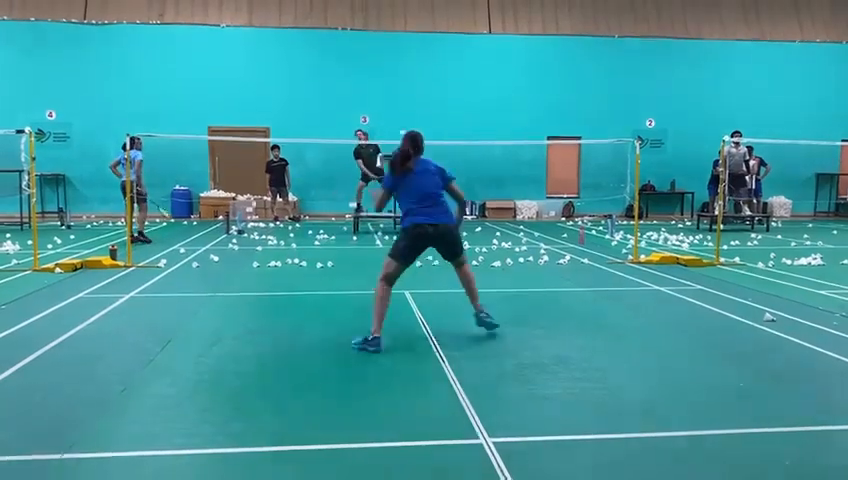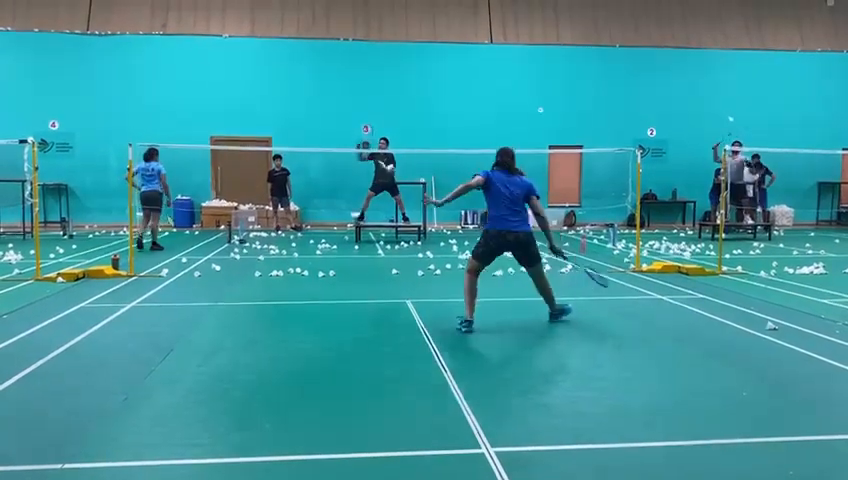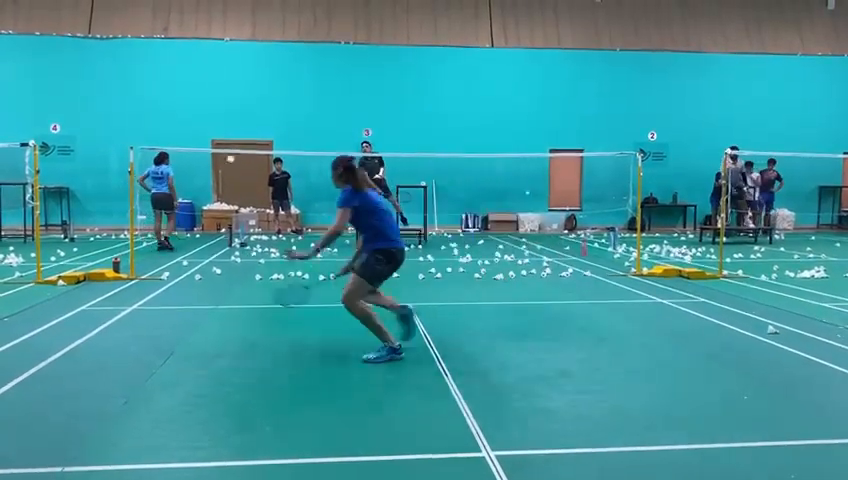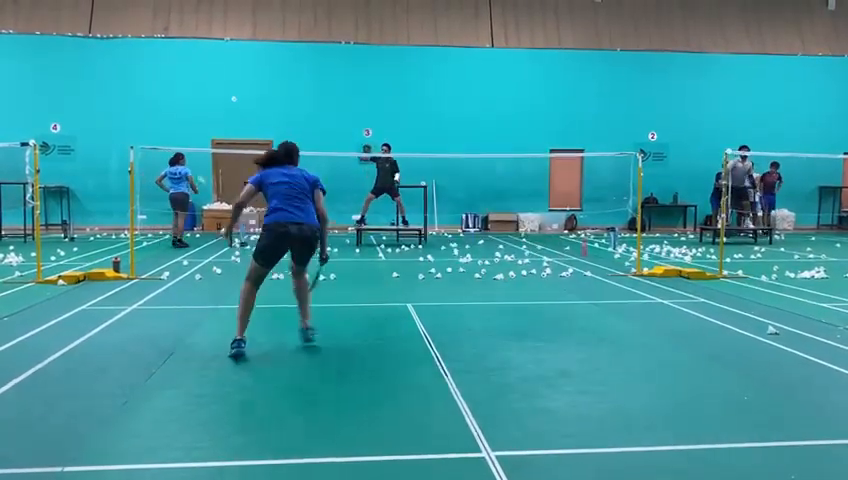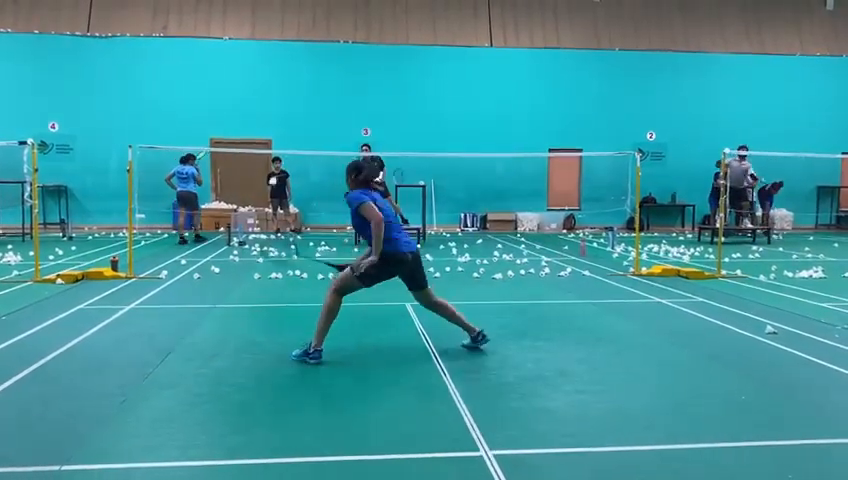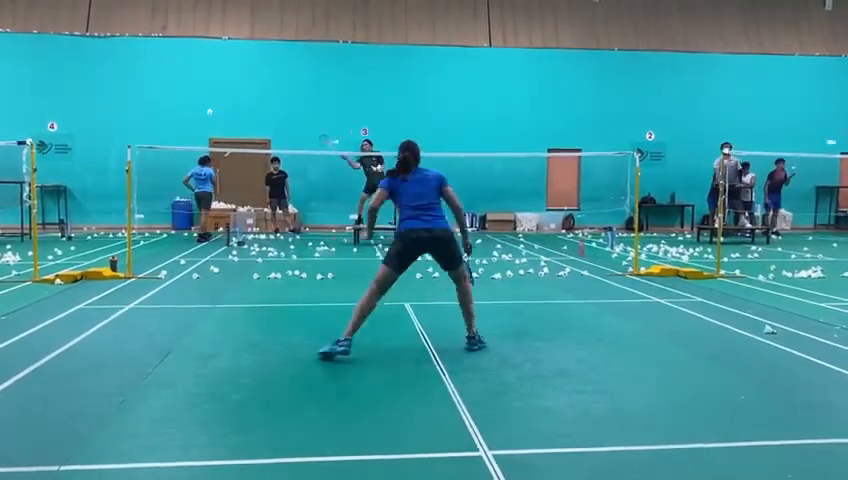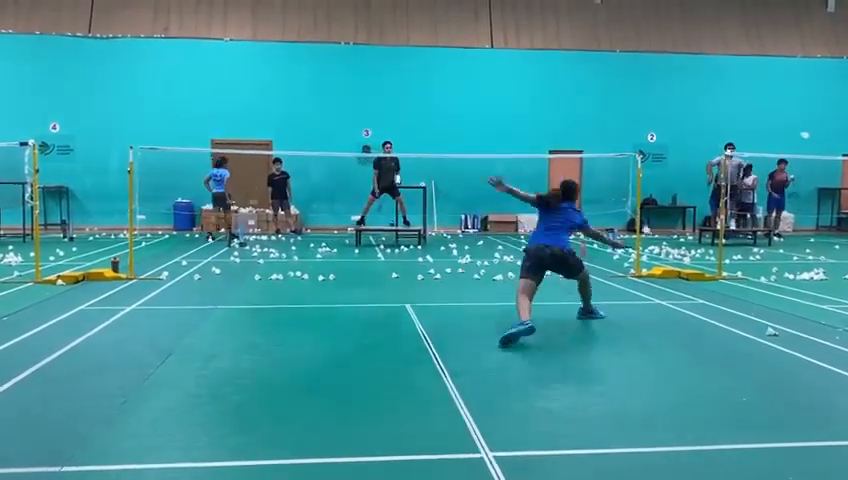
dt=0.7s
person 1, frame 1
left shoulder: (395, 172)
right shoulder: (436, 168)
left elbow: (379, 206)
right elbow: (461, 198)
right wrist: (459, 219)
left hip: (414, 230)
right hip: (444, 227)
left knee: (385, 281)
right knee: (461, 265)
left ankle: (375, 337)
right ankle: (480, 313)
person 1, frame 2
left shoulder: (489, 175)
right shoulder: (525, 183)
left elbow: (469, 185)
right elbow: (540, 215)
left wrist: (442, 201)
right wrist: (551, 243)
left hip: (495, 233)
right hip: (522, 235)
left knee: (471, 271)
right knee: (538, 274)
left ankle: (468, 319)
right ankle: (554, 310)
person 1, frame 3
left shoulder: (349, 193)
right shoulder: (365, 192)
left elbow: (337, 229)
left wrist: (312, 252)
right wrist: (353, 262)
left hip: (387, 251)
right hip: (387, 249)
left knee: (350, 300)
right knee: (356, 296)
left ankle: (392, 346)
right ankle: (401, 311)
person 1, frame 4
left shoulder: (264, 175)
right shoulder: (310, 177)
left elbow: (240, 201)
right elbow: (323, 214)
left wrist: (229, 228)
right wrist: (323, 247)
left hip: (277, 229)
right hip: (306, 231)
left knee: (252, 282)
right knee: (298, 273)
left ankle: (239, 339)
right ankle: (306, 325)
person 1, frame 5
left shoulder: (356, 196)
right shoulder: (373, 196)
left elbow: (377, 219)
left wrist: (375, 255)
right wrist: (361, 262)
left hip: (391, 256)
right hip: (410, 254)
left knee: (336, 290)
right knee: (430, 302)
left ankle: (315, 349)
right ankle: (475, 334)
person 1, frame 6
left shoulder: (392, 180)
right shoulder: (436, 176)
left elbow: (373, 206)
right elbow: (458, 208)
left wrist: (369, 233)
right wrist: (465, 237)
left hip: (409, 235)
right hip: (440, 234)
left knee: (376, 289)
right knee: (462, 280)
left ankle: (344, 340)
right ankle: (472, 335)
person 1, frame 7
left shoulder: (547, 203)
right shoulder: (577, 215)
left elbow: (526, 197)
right elbow: (595, 234)
right wrist: (613, 243)
left hip: (535, 251)
right hip: (560, 252)
left knee: (523, 295)
right knee: (583, 276)
left ankle: (525, 322)
right ankle: (587, 309)
